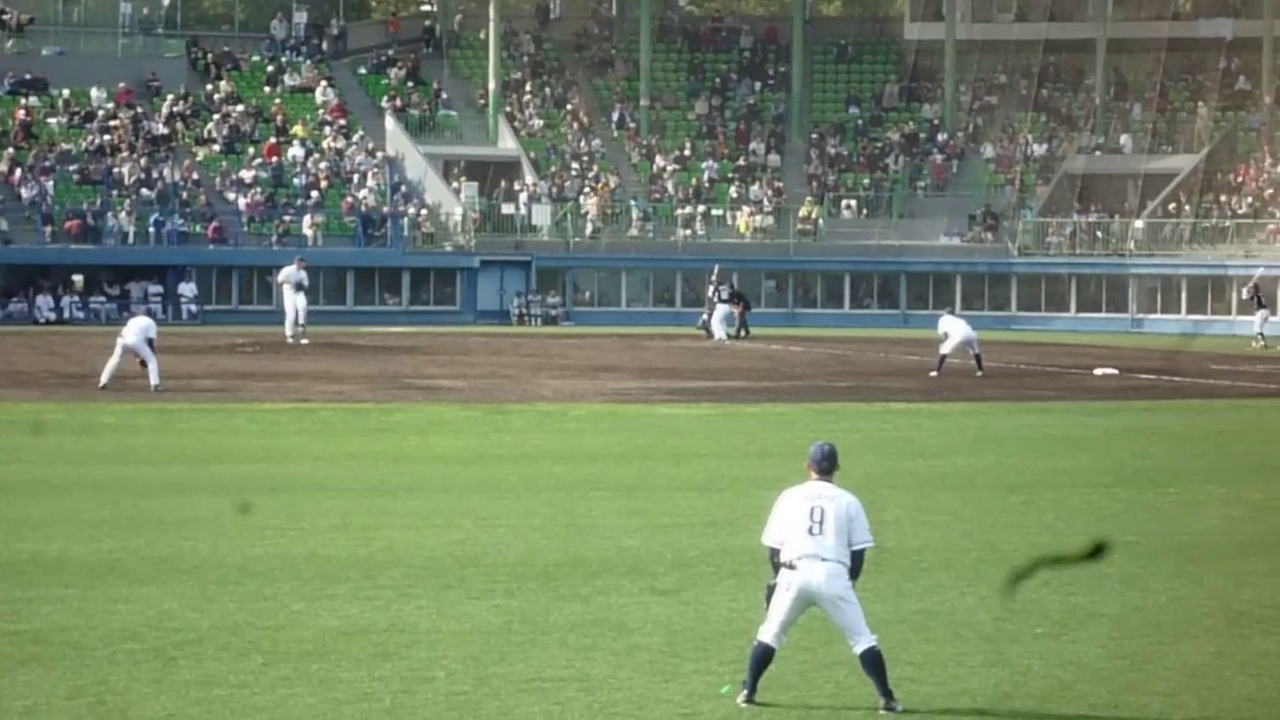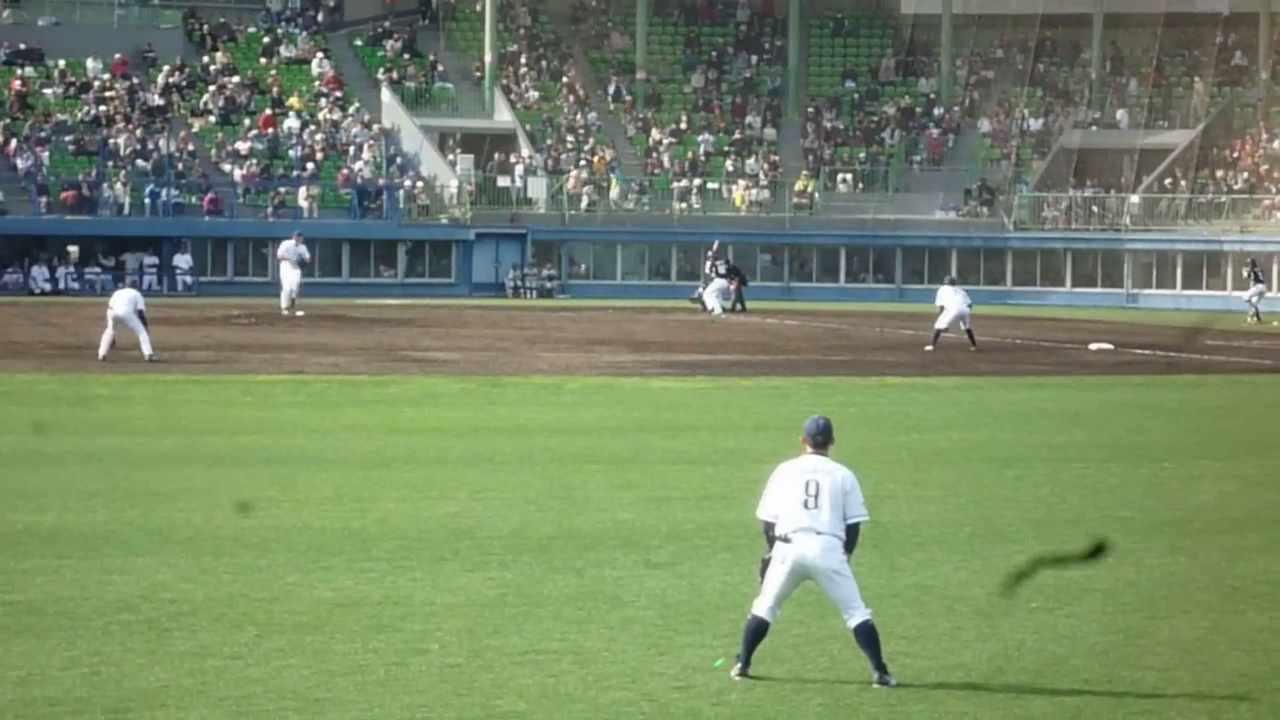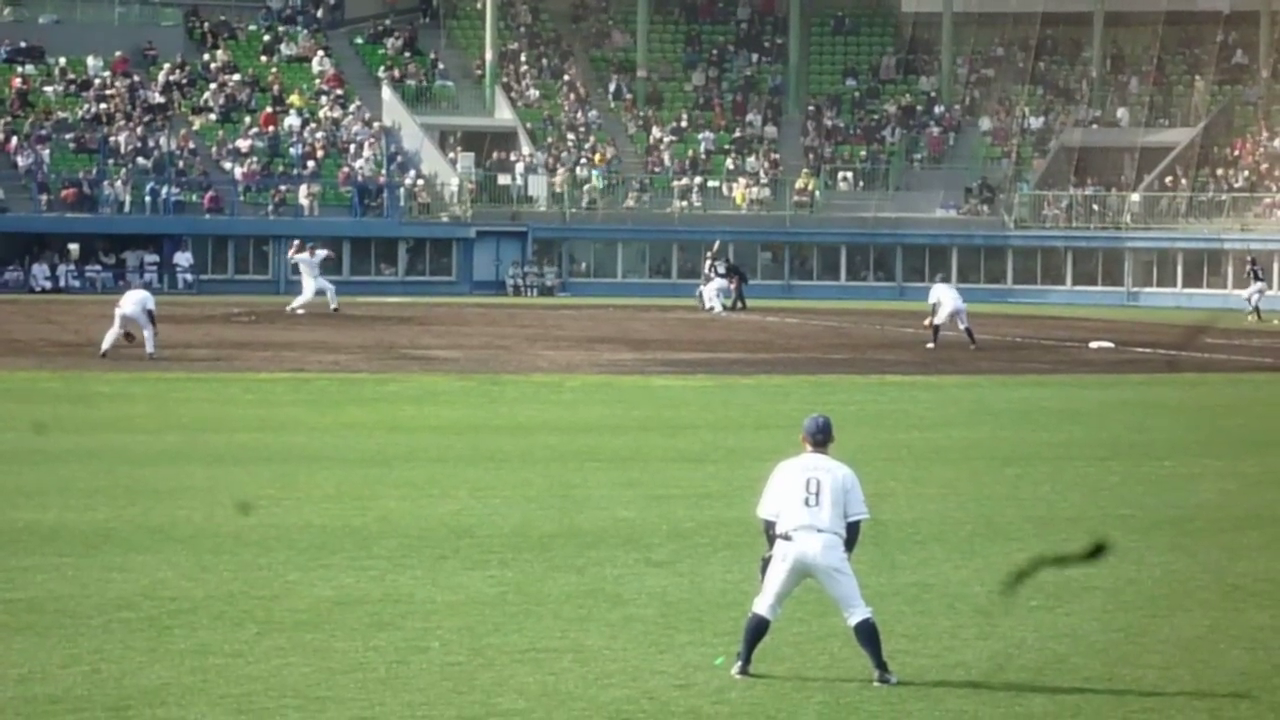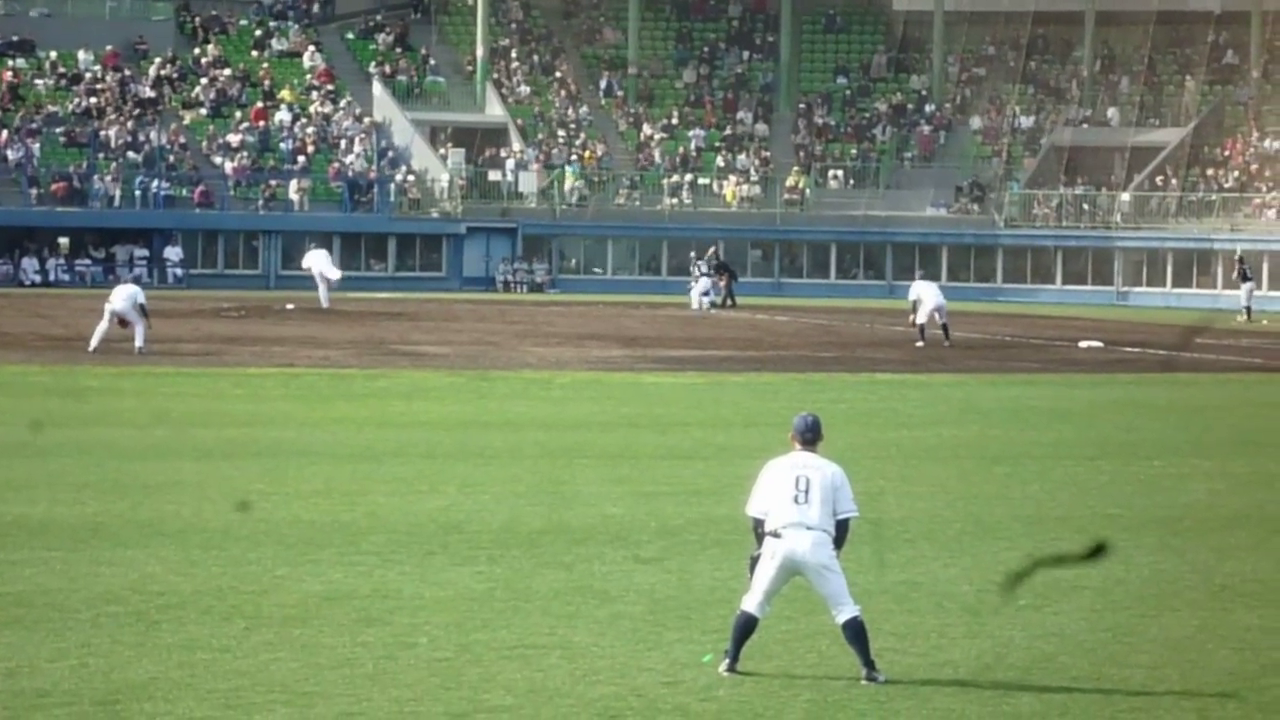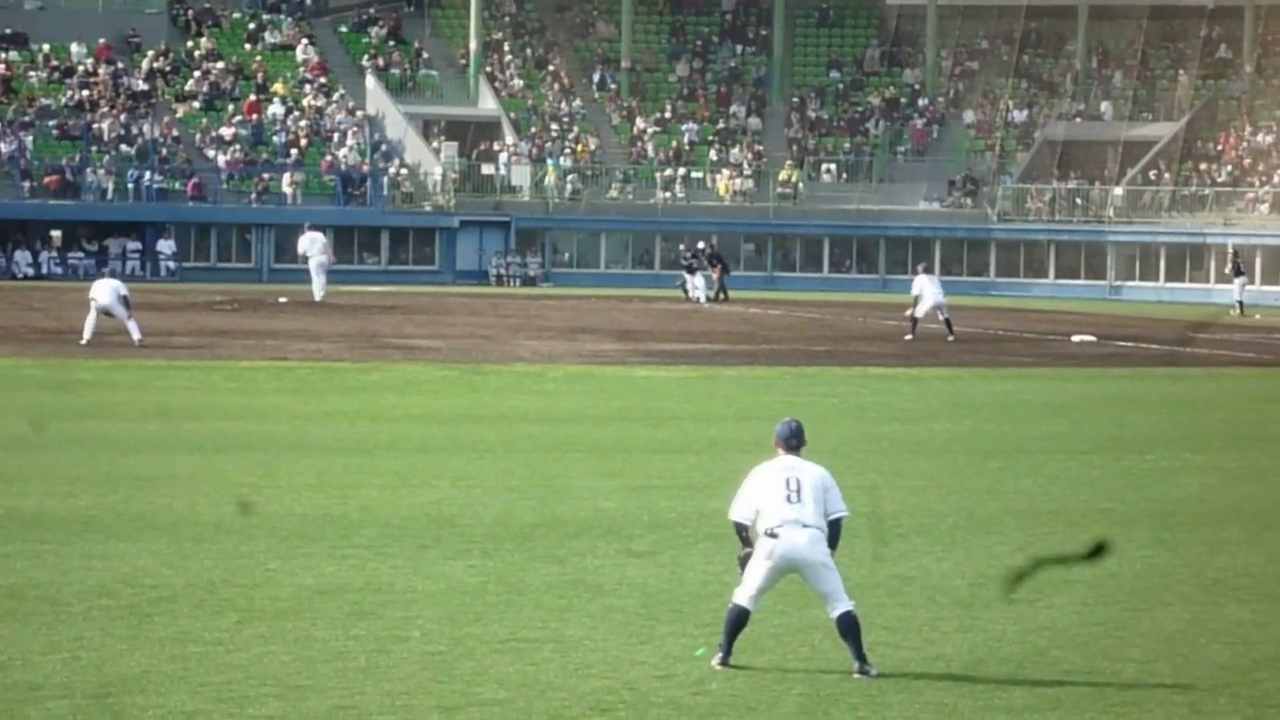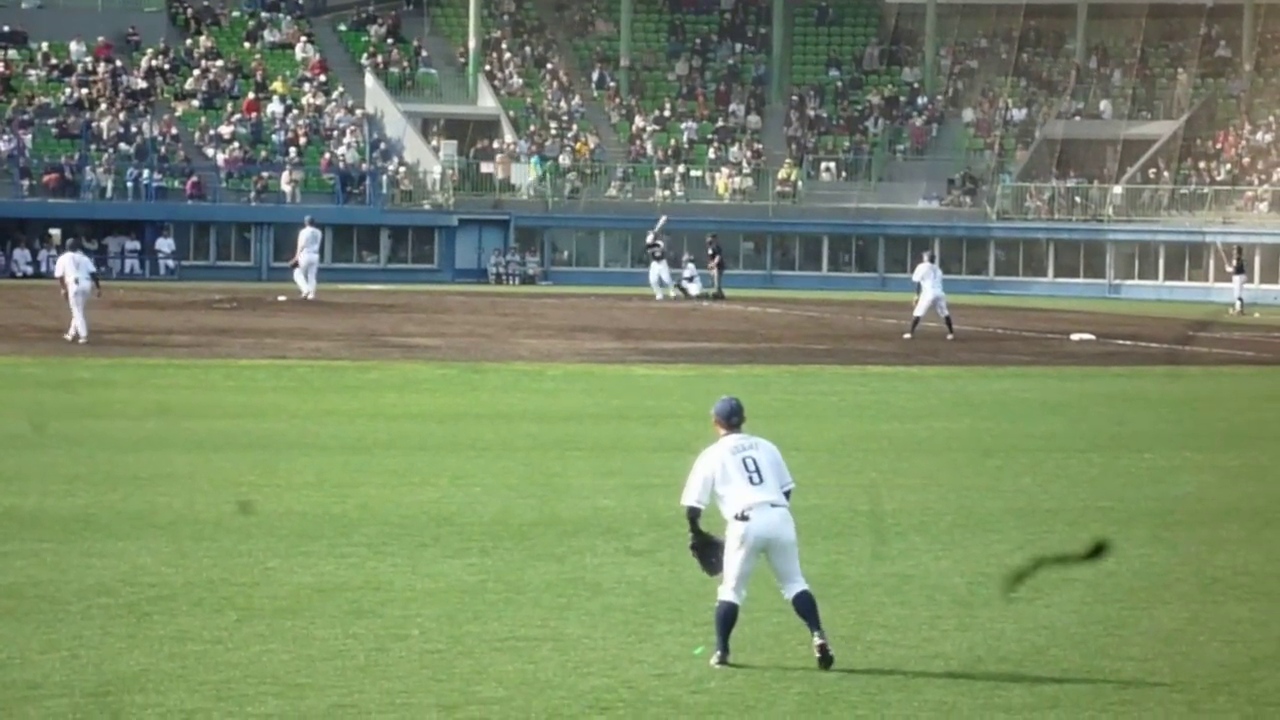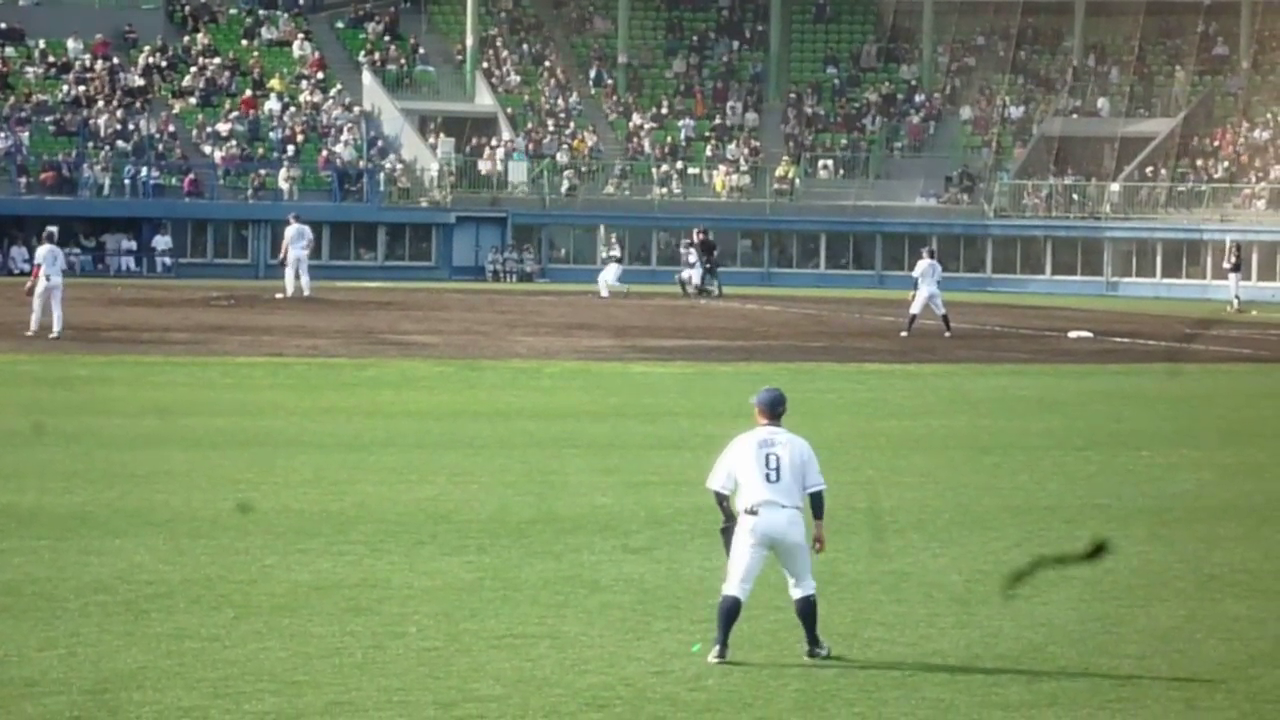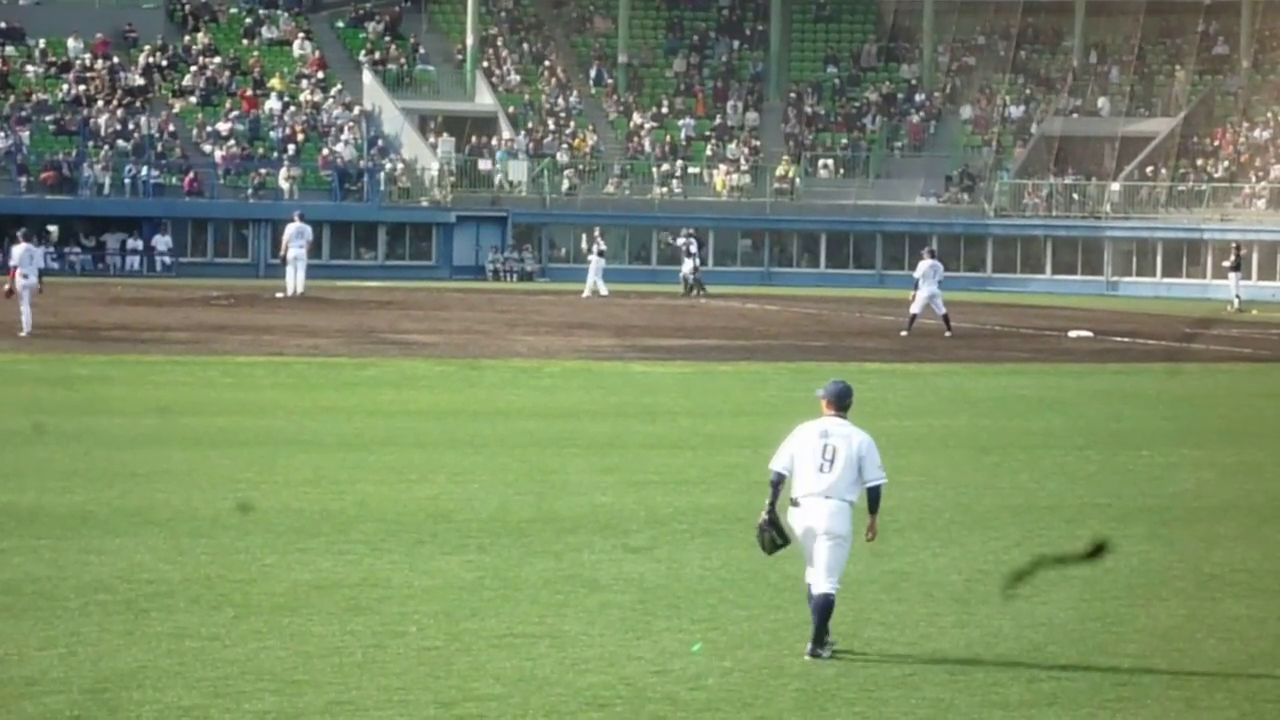
dt=0.5s
person 1, frame 1
left shoulder: (789, 496)
right shoulder: (848, 501)
left elbow: (773, 546)
right elbow: (858, 551)
left wrist: (779, 577)
right wrist: (850, 582)
left hip: (795, 574)
right hip: (833, 576)
left knee: (770, 634)
right knee: (862, 639)
left ankle: (748, 692)
right ankle: (886, 698)
person 1, frame 2
left shoulder: (785, 470)
right shoulder: (843, 474)
left elbow: (768, 520)
right elbow: (853, 524)
left wrist: (773, 551)
right wrist: (845, 554)
left hip: (789, 548)
right hip: (828, 550)
left knee: (764, 607)
right knee: (856, 612)
left ankle: (742, 665)
right ankle: (880, 672)
person 1, frame 3
left shoulder: (785, 468)
right shoulder: (843, 472)
left elbow: (768, 518)
right elbow: (854, 522)
left wrist: (773, 550)
right wrist: (845, 552)
left hip: (790, 546)
right hip: (828, 547)
left knee: (765, 605)
right knee: (856, 610)
left ankle: (742, 663)
right ankle: (880, 670)
person 1, frame 4
left shoulder: (774, 467)
right shoulder: (832, 470)
left elbow: (757, 517)
right elbow: (843, 520)
left wrist: (762, 548)
right wrist: (834, 550)
left hip: (779, 544)
right hip: (817, 545)
left knee: (754, 603)
right knee: (845, 608)
left ankle: (730, 660)
right ankle: (868, 669)
person 1, frame 5
left shoulder: (760, 473)
right shoulder: (819, 473)
left elbow: (739, 521)
right elbow: (835, 518)
left wrist: (747, 547)
right wrist: (829, 552)
left hip: (774, 542)
right hip: (812, 542)
left knee: (745, 598)
right knee: (839, 603)
left ankle: (723, 654)
right ankle: (860, 661)
person 1, frame 6
left shoulder: (711, 456)
right shoulder: (766, 447)
left elbow: (693, 505)
right elbow: (786, 489)
left wrist: (695, 531)
left hip: (745, 525)
right hip: (780, 520)
left knee: (731, 591)
right knee: (794, 584)
left ankle: (721, 652)
right ankle: (818, 635)
person 1, frame 7
left shoulder: (741, 443)
right shoulder: (799, 445)
left elbow: (719, 488)
right elbow: (815, 491)
left wrist: (729, 516)
right wrist: (819, 527)
left hip: (754, 521)
right hip: (790, 521)
left knee: (735, 586)
right knee: (802, 584)
left ankle: (720, 646)
right ankle: (813, 644)
person 1, frame 8
left shoulder: (804, 430)
right shoulder: (861, 438)
left elbow: (779, 472)
right elbow: (874, 484)
left wrist: (771, 505)
right wrist: (873, 519)
left hip: (802, 510)
right hip: (835, 512)
left knee: (814, 574)
right knee: (827, 581)
left ankle: (822, 634)
right ankle: (817, 643)
